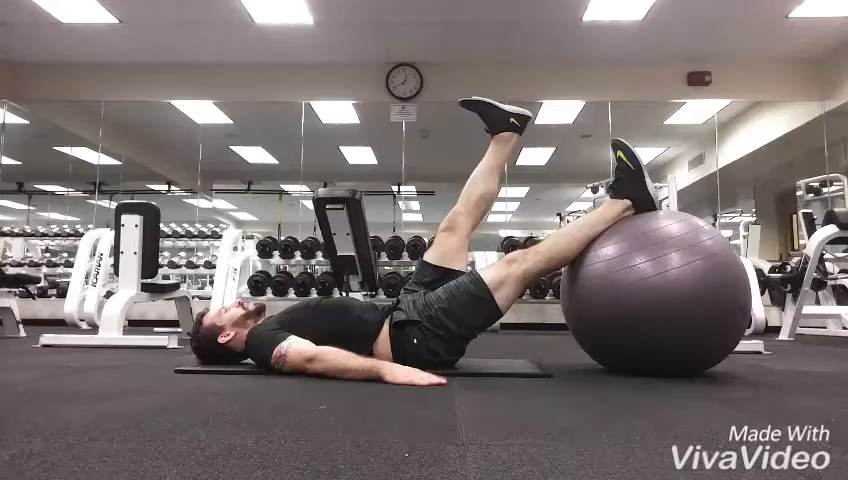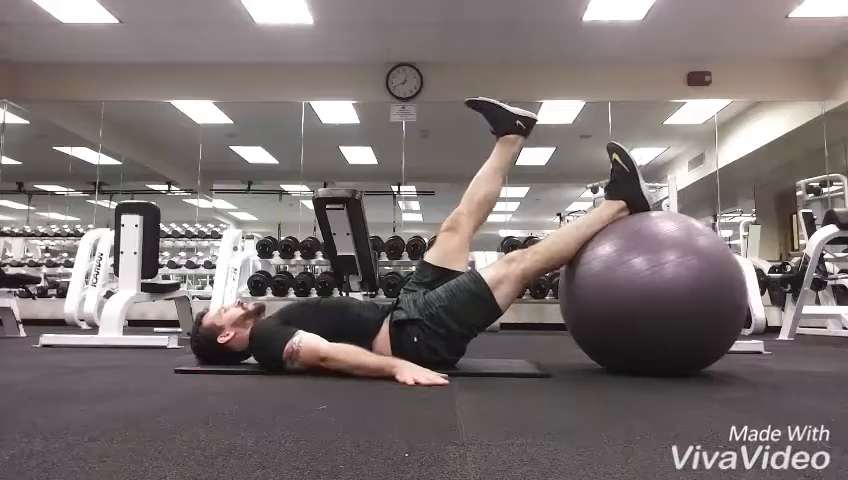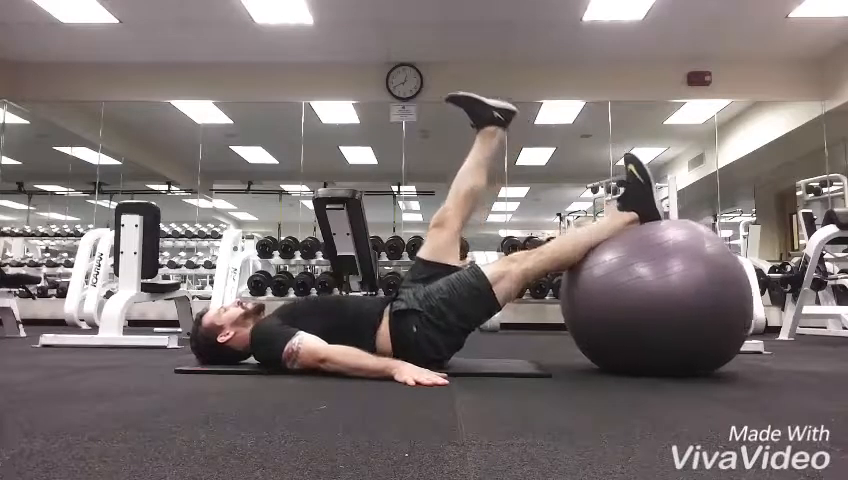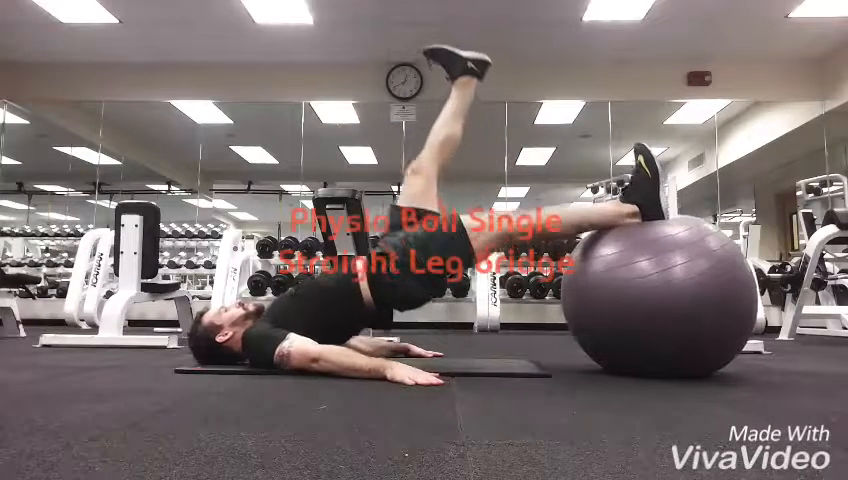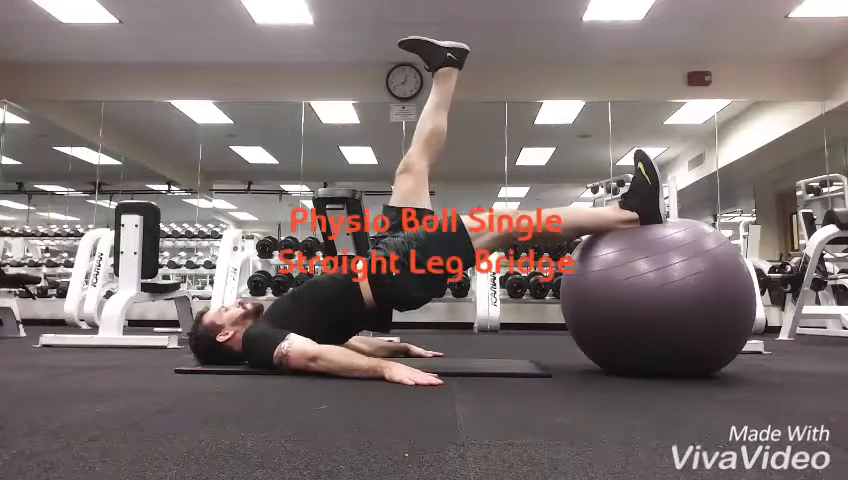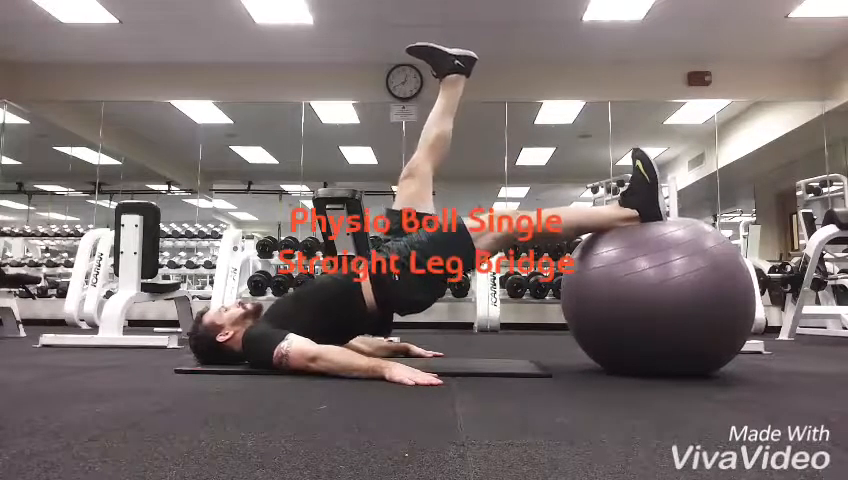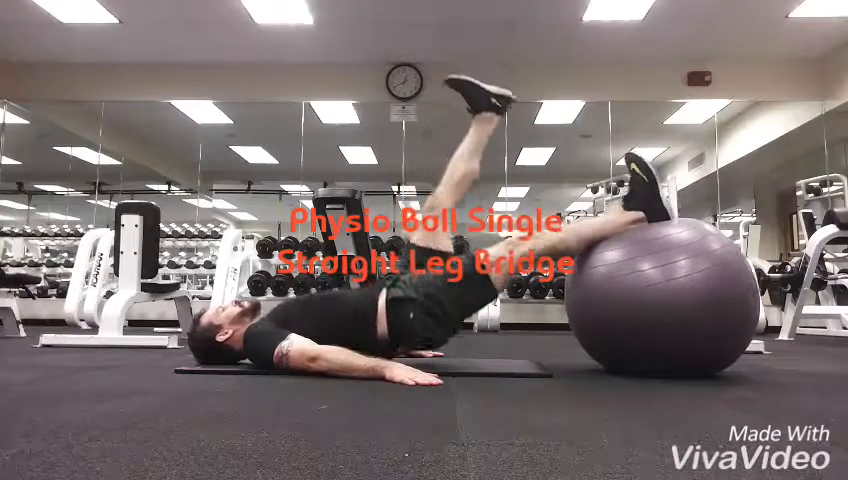
dt=0.4s
person 1, frame 1
left shoulder: (276, 327)
right shoulder: (262, 341)
right elbow: (311, 357)
right wrist: (386, 368)
left hip: (405, 314)
right hip: (414, 336)
left knee: (454, 225)
right knee: (519, 263)
left ankle: (504, 133)
right ankle: (624, 202)
person 1, frame 2
left shoulder: (276, 327)
right shoulder: (265, 338)
right elbow: (324, 354)
right wrist: (397, 366)
left hip: (404, 313)
right hip: (414, 336)
left knee: (457, 225)
right knee: (519, 261)
left ankle: (510, 137)
right ankle: (619, 204)
person 1, frame 3
left shoulder: (276, 327)
right shoulder: (265, 338)
right elbow: (323, 355)
right wrist: (396, 365)
left hip: (405, 310)
right hip: (413, 326)
left knee: (445, 223)
right knee: (522, 263)
right ankle: (629, 214)
person 1, frame 4
left shoulder: (271, 325)
right shoulder: (257, 341)
left elbow: (339, 340)
right elbow: (314, 357)
right wrist: (389, 369)
left hip: (386, 264)
right hip: (394, 271)
left knee: (421, 171)
right knee: (507, 222)
left ankle: (464, 79)
right ankle: (631, 209)
person 1, frame 5
left shoulder: (270, 325)
right shoulder: (259, 341)
left elbow: (340, 340)
right elbow: (313, 357)
right wrist: (388, 368)
left hip: (385, 262)
right hip: (396, 273)
left knee: (412, 168)
right knee: (508, 224)
left ankle: (444, 71)
right ankle: (631, 213)
person 1, frame 6
left shoulder: (270, 325)
right shoulder: (258, 341)
left elbow: (344, 339)
right elbow: (312, 356)
right wrist: (387, 368)
left hip: (388, 267)
right hip: (397, 278)
left knee: (417, 172)
right knee: (508, 223)
left ankle: (452, 77)
right ankle: (632, 211)
person 1, frame 7
left shoulder: (272, 323)
right shoulder: (259, 340)
right elbow: (314, 356)
right wrist: (386, 367)
left hip: (402, 297)
right hip: (413, 314)
left knee: (440, 206)
right knee: (520, 245)
left ankle: (485, 116)
right ankle: (637, 214)
